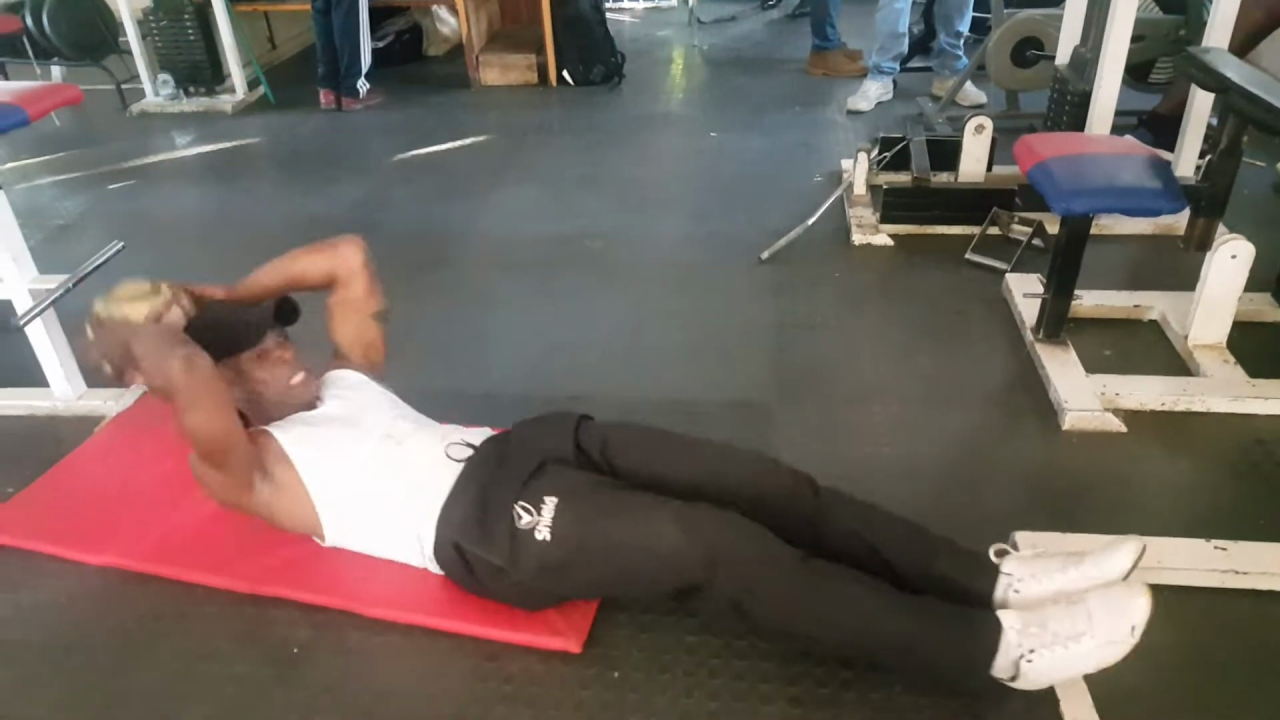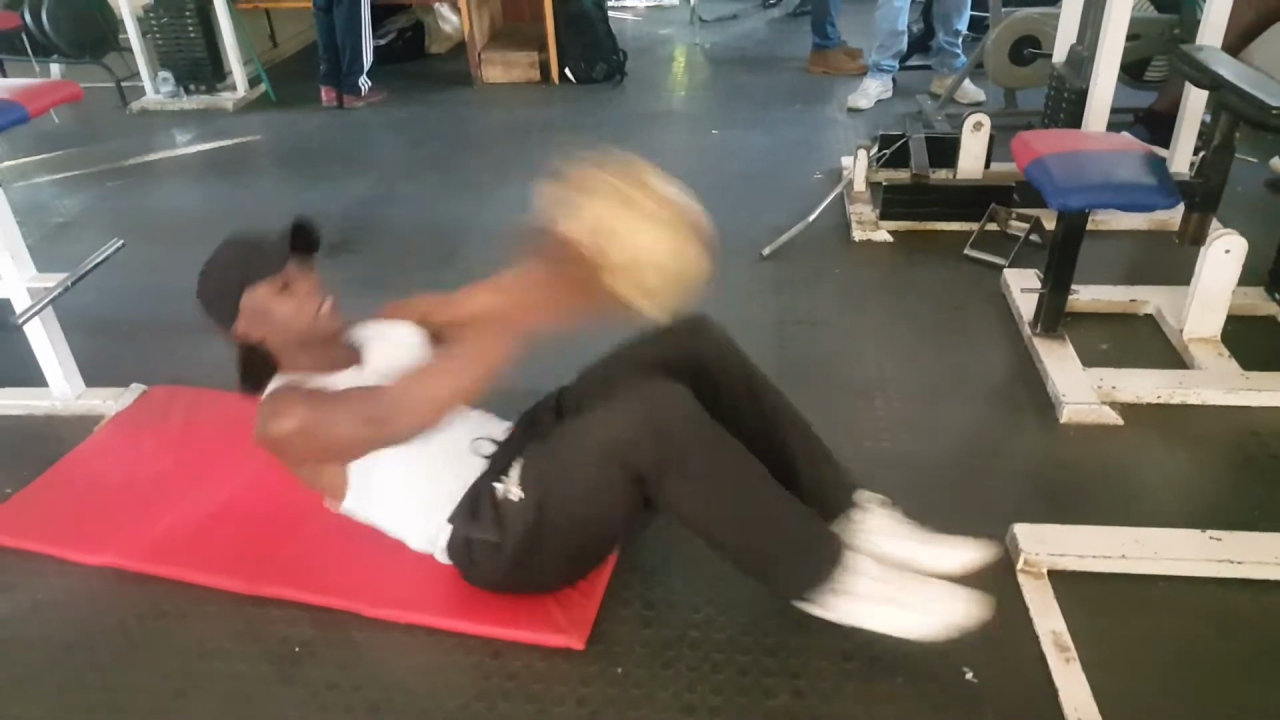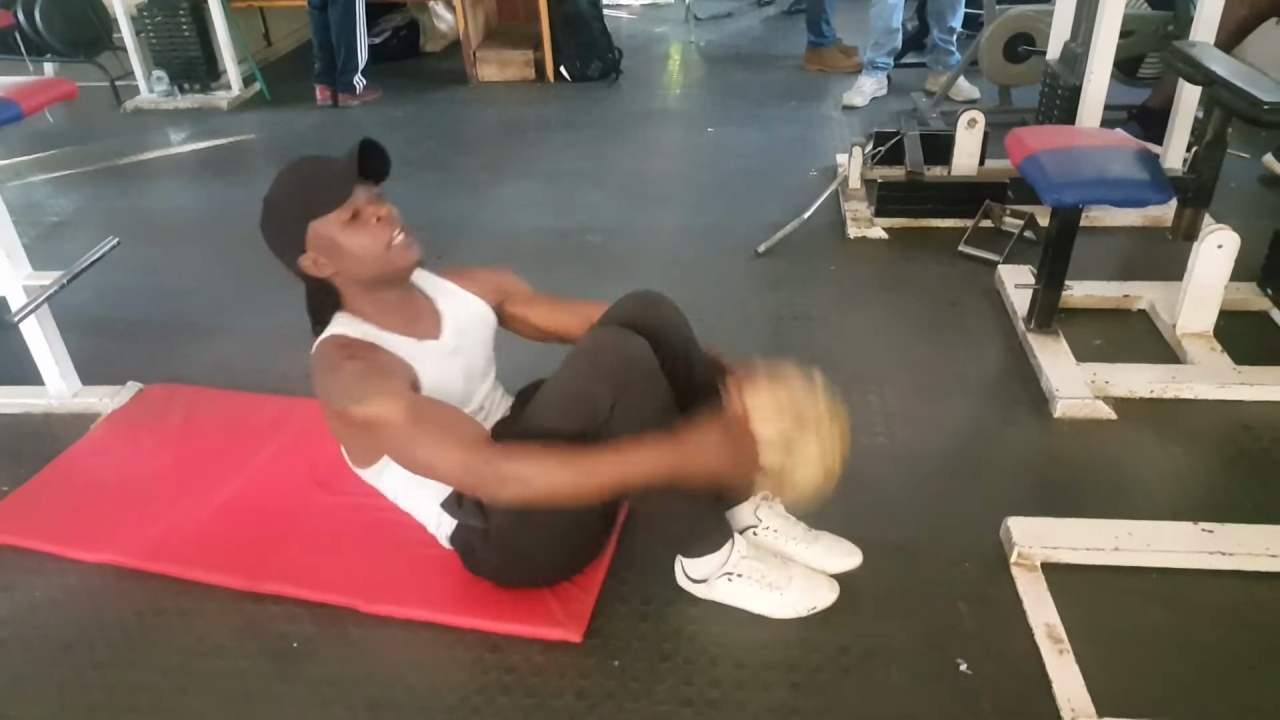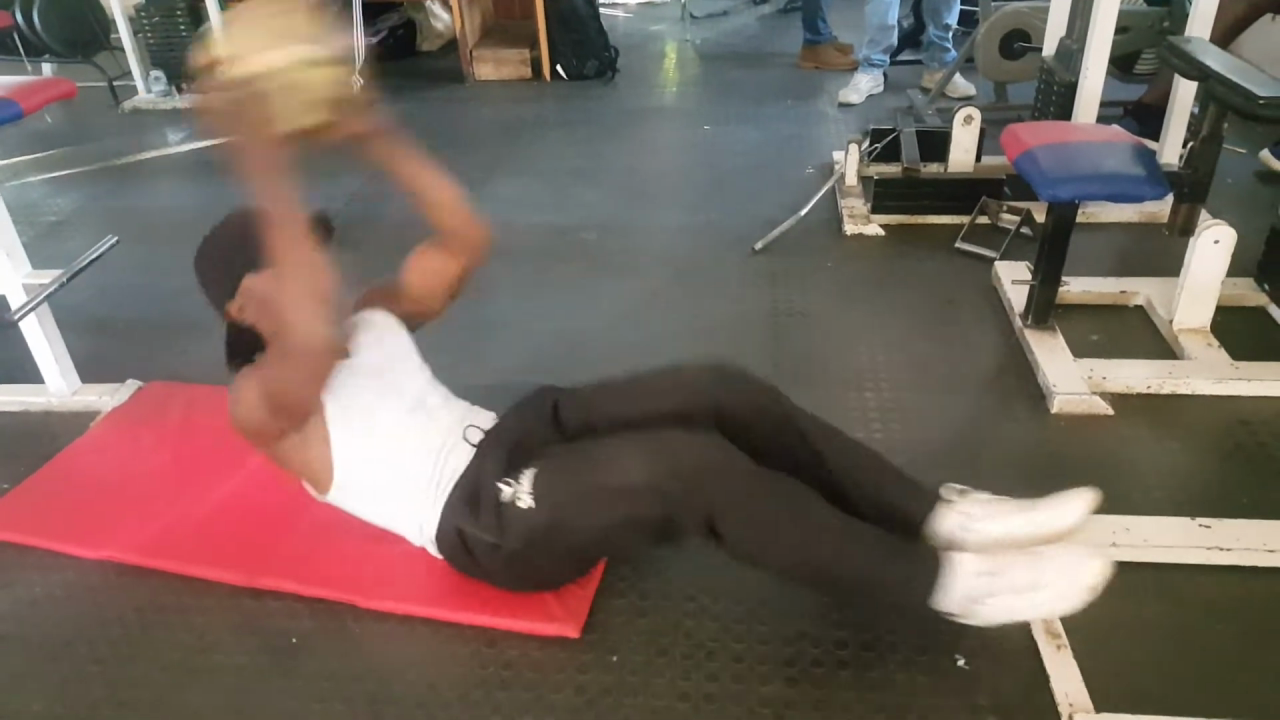
dt=0.3s
person 1, frame 1
left shoulder: (341, 382)
right shoulder: (241, 470)
left elbow: (352, 259)
right elbow: (201, 391)
left wrist: (228, 295)
right wrist: (148, 337)
left hip: (529, 453)
right hip: (486, 533)
left knee: (767, 488)
right knee: (723, 550)
left ankle: (987, 580)
right ankle: (991, 649)
person 1, frame 2
left shoulder: (393, 329)
right shoulder: (289, 420)
left elbow: (494, 297)
right elbow: (417, 411)
left wrist: (553, 274)
right wrist: (535, 307)
left hip: (528, 447)
right hip: (503, 532)
left knee: (691, 342)
right knee: (658, 410)
left ankle: (847, 523)
right ankle: (825, 576)
person 1, frame 3
left shoulder: (462, 287)
right shoulder: (350, 373)
left elbow: (587, 323)
right elbow: (497, 475)
left wrist: (720, 382)
right wrist: (678, 454)
left hip: (538, 452)
right hip: (506, 530)
left knee: (645, 319)
right knee: (620, 363)
left ankle: (738, 513)
right ankle: (710, 554)
person 1, frame 4
left shoulder: (371, 322)
right shoulder: (264, 404)
left elbow: (466, 241)
right elbow: (313, 324)
left wrist: (378, 141)
right wrist: (267, 173)
left hip: (527, 435)
right hip: (498, 531)
left knee: (729, 395)
right knee: (702, 467)
left ankle: (932, 521)
right ankle: (946, 585)
